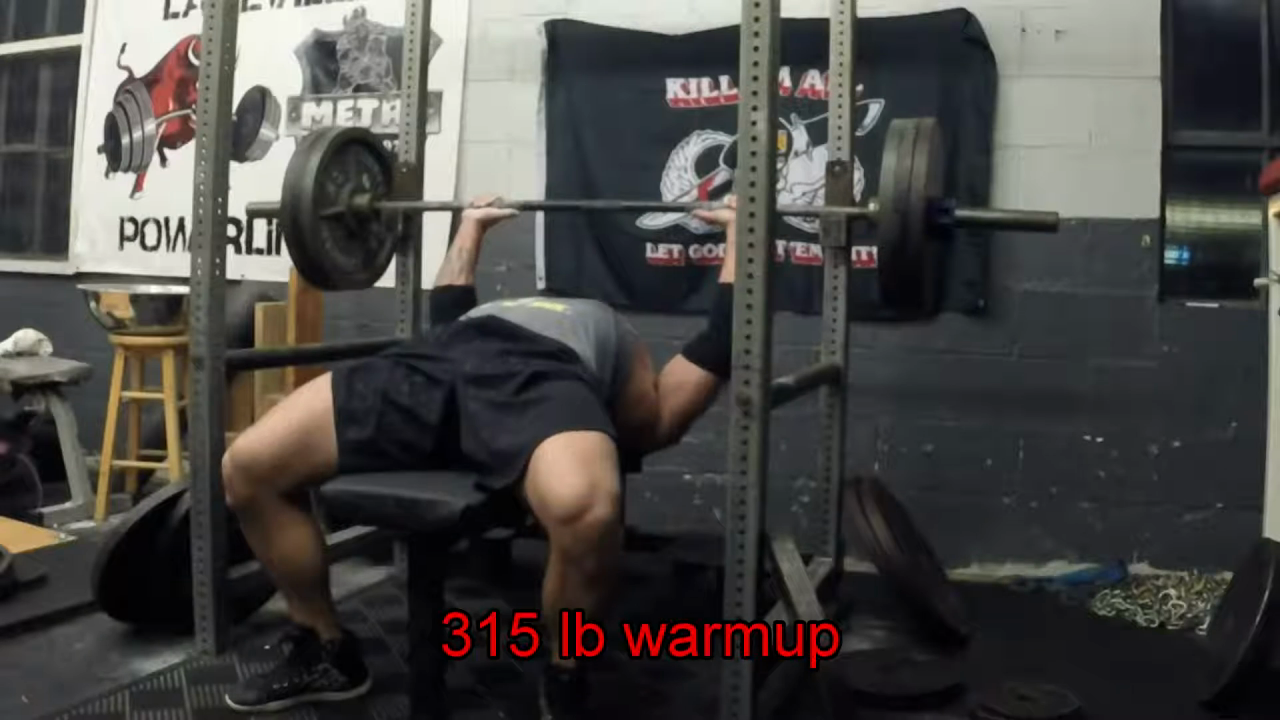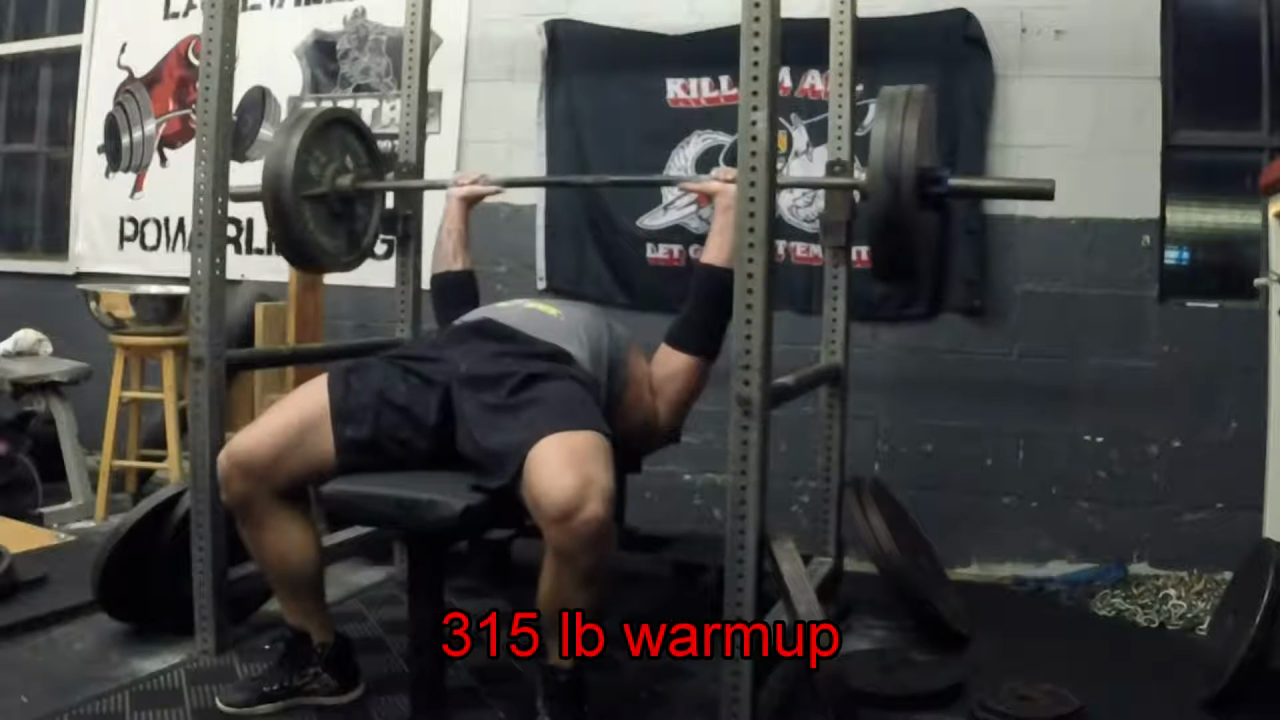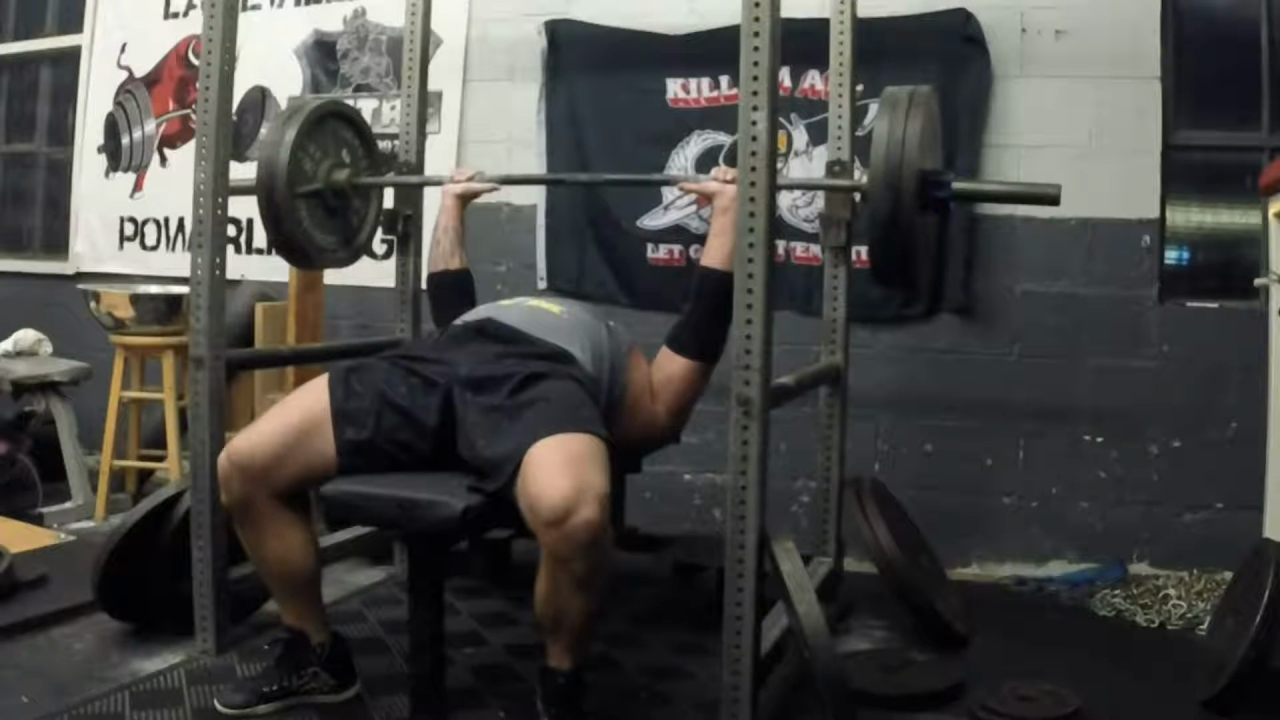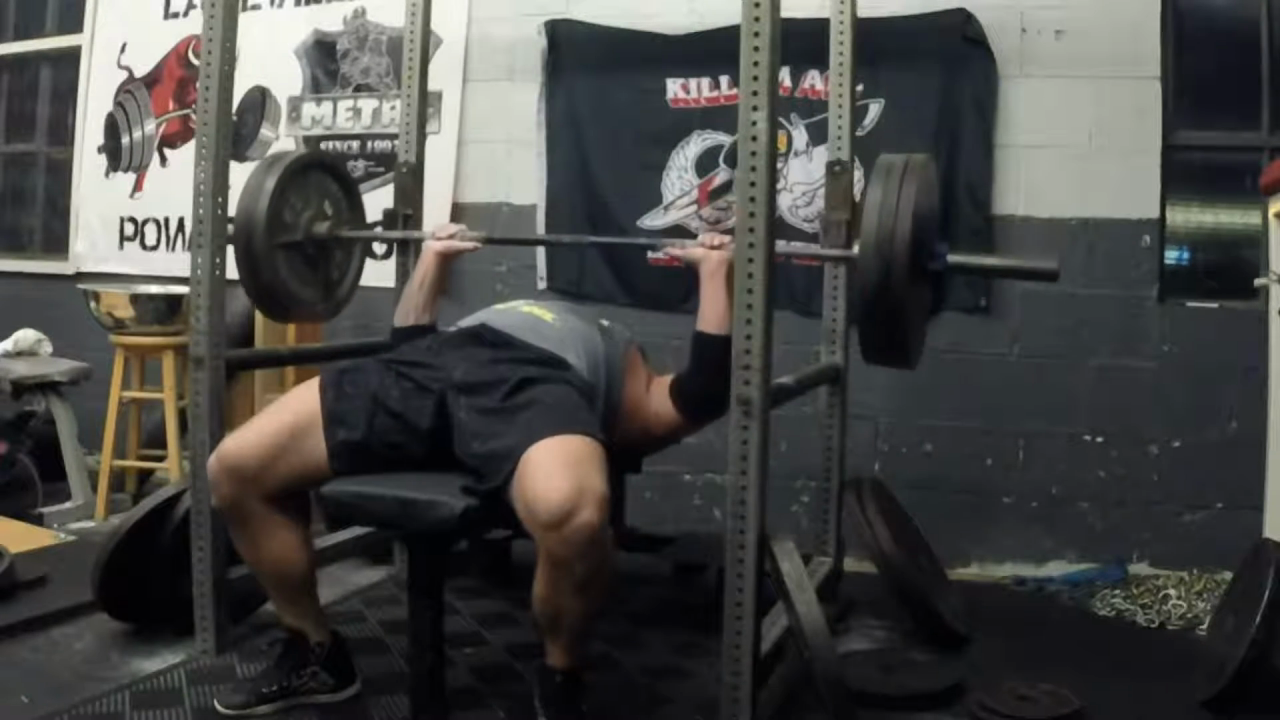
dt=1s
person 1, frame 1
left shoulder: (648, 406)
left elbow: (720, 344)
right elbow: (449, 314)
left wrist: (739, 234)
right wrist: (470, 227)
left knee: (586, 509)
right knee: (248, 467)
right ankle: (325, 652)
person 1, frame 2
left shoulder: (645, 401)
left elbow: (704, 317)
right elbow: (452, 300)
left wrist: (727, 206)
right wrist: (456, 206)
left knee: (578, 507)
right knee: (244, 467)
right ankle: (319, 655)
person 1, frame 3
left shoulder: (645, 399)
left elbow: (704, 324)
right elbow: (449, 300)
left wrist: (725, 209)
right wrist: (451, 203)
left knee: (574, 515)
right knee: (244, 468)
right ankle: (314, 653)
person 1, frame 4
left shoulder: (639, 394)
left elbow: (706, 392)
right elbow: (409, 345)
left wrist: (715, 271)
right wrist: (432, 257)
left knee: (572, 515)
right knee: (234, 468)
right ankle: (314, 653)
